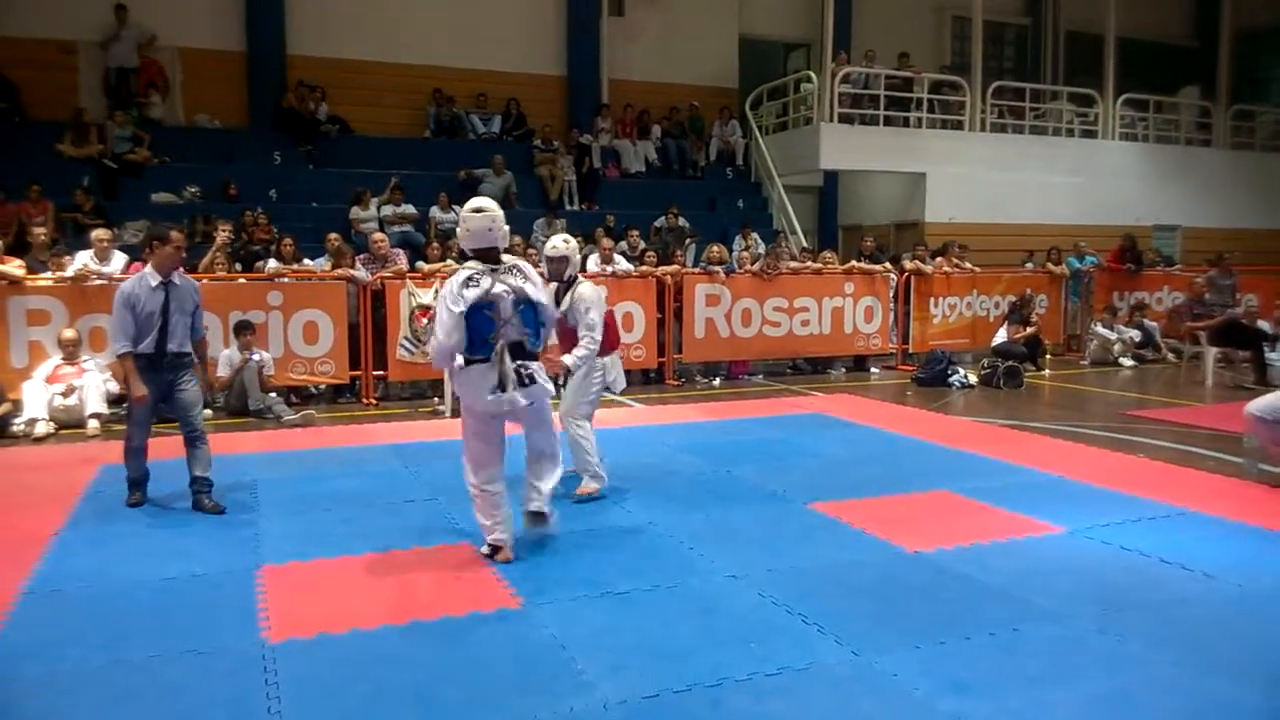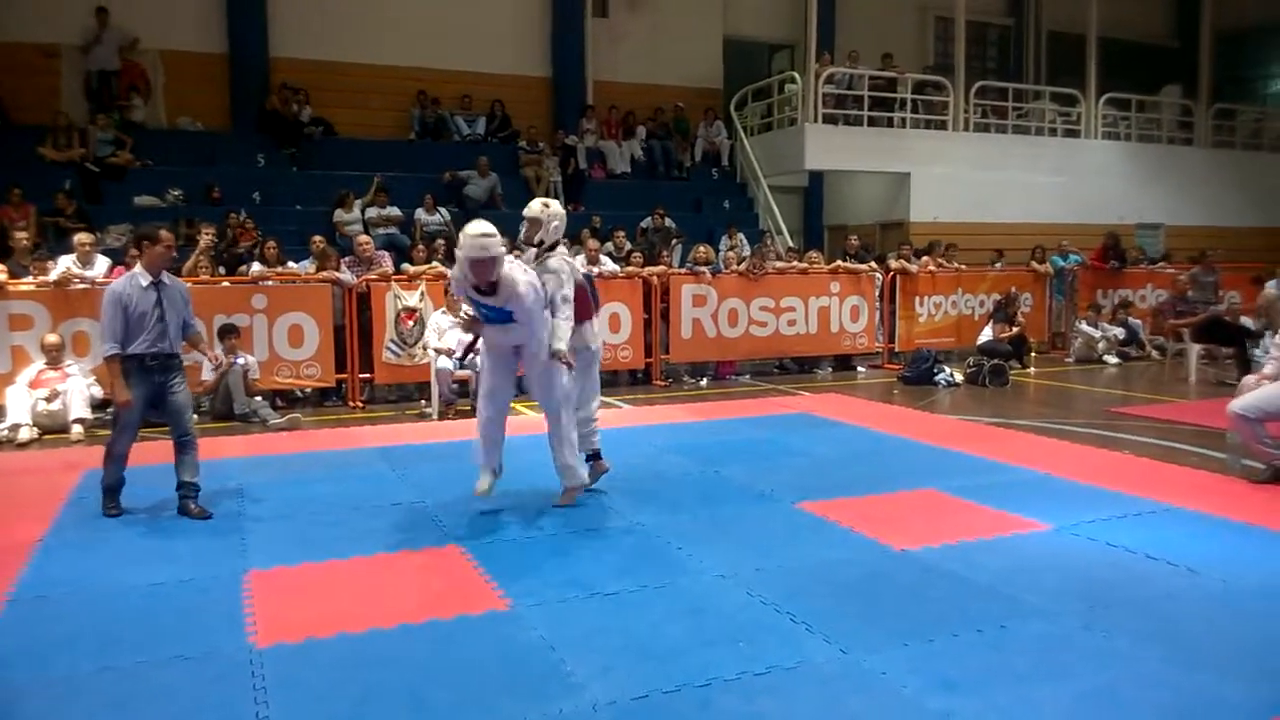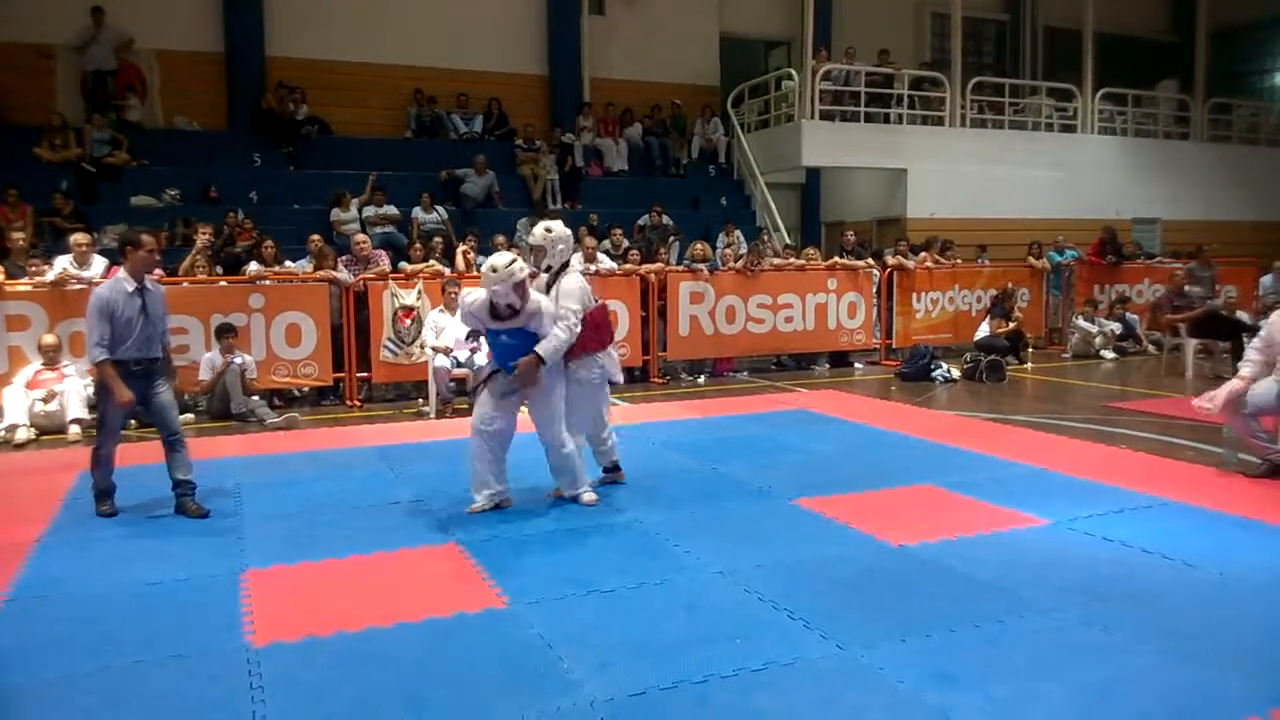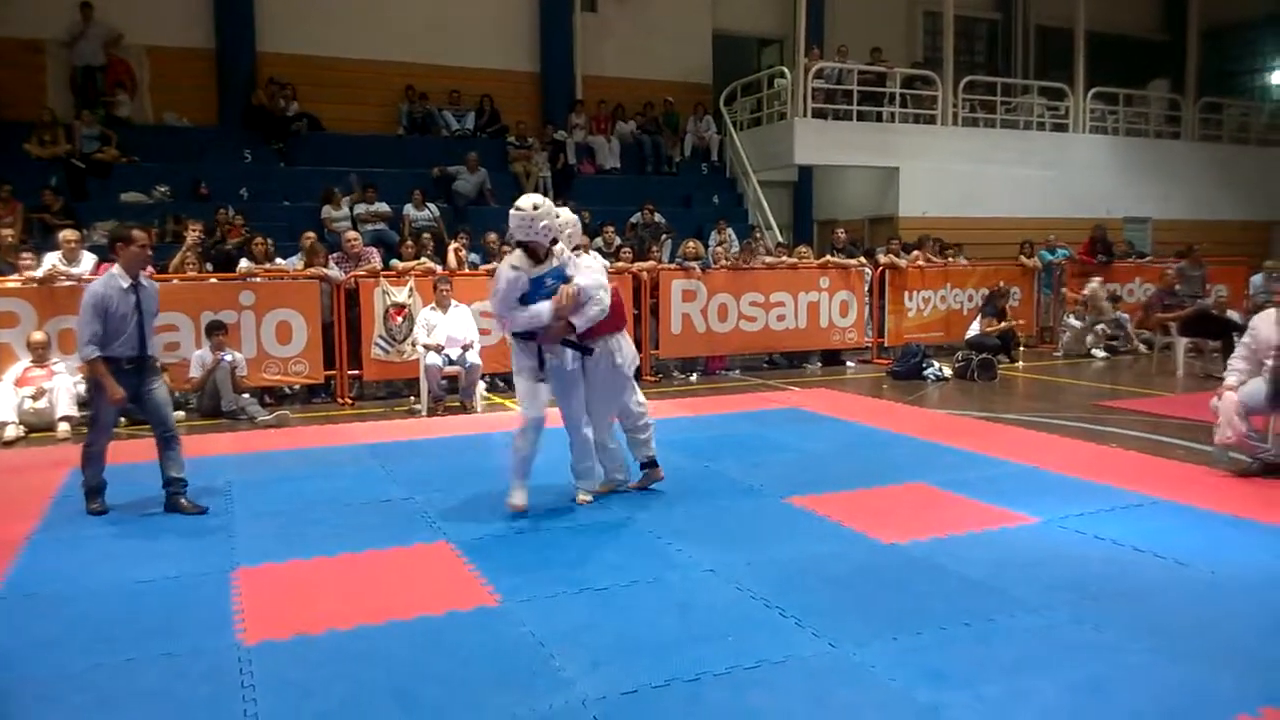
dt=0.3s
person 1, frame 1
left shoulder: (456, 286)
right shoulder: (524, 271)
left elbow: (444, 349)
right elbow: (547, 319)
left hip: (481, 383)
right hip: (528, 377)
left knee: (483, 466)
right knee: (544, 443)
left ankle: (498, 540)
right ankle: (537, 503)
person 1, frame 2
left shoulder: (520, 284)
right shoulder: (464, 273)
left elbow: (533, 331)
left wrist: (486, 330)
right wrist: (481, 327)
left hip: (531, 342)
right hip: (495, 338)
left knee: (555, 405)
right knee: (490, 410)
left ankle: (573, 478)
right ankle: (490, 468)
person 1, frame 3
left shoulder: (540, 307)
right shoulder: (474, 305)
left elbow: (564, 332)
left wrist: (536, 358)
left hip: (541, 374)
right hip: (504, 375)
left knee: (553, 436)
right knee: (484, 430)
left ankle: (577, 487)
right ankle: (491, 494)
person 1, frame 4
left shoulder: (561, 256)
right shoulder: (512, 270)
left elbow: (591, 293)
right elbow: (507, 315)
left wrist: (567, 323)
right wrist: (551, 310)
left hip: (564, 347)
right hip: (531, 353)
left knee: (577, 418)
right knee: (533, 417)
left ankle: (586, 482)
right ankle: (518, 483)
person 2, frame 1
left shoulder: (189, 287)
right shoulder: (130, 290)
left elbow: (197, 332)
right elbow: (122, 344)
left wrist: (205, 369)
right wrist: (134, 383)
left hip: (182, 366)
right hip: (145, 367)
left knee: (195, 431)
right knee: (137, 435)
left ankle: (201, 493)
right ankle: (137, 487)
person 2, frame 2
left shoulder: (177, 288)
right shoulder: (119, 290)
left elbow: (188, 328)
right elbow: (110, 345)
left wrist: (207, 350)
right wrist: (119, 386)
left hip: (171, 368)
right hip: (135, 369)
left knee: (185, 435)
right knee: (121, 439)
left ankle: (188, 497)
right ankle: (111, 494)
person 2, frame 3
left shoulder: (156, 292)
right shoulder: (104, 295)
right elbow: (97, 351)
left wrist: (170, 372)
right wrist: (118, 388)
left hip: (154, 372)
right hip: (118, 373)
left knee: (174, 434)
right knee: (107, 441)
left ankle: (184, 496)
right ankle: (104, 496)
person 2, frame 4
left shoulder: (150, 288)
right shoulder: (98, 291)
right elbow: (88, 347)
left wrist: (153, 365)
right wrist: (110, 385)
left hip: (146, 369)
right hip: (111, 370)
left knee: (168, 431)
right knee: (98, 438)
left ankle: (176, 494)
right ankle: (94, 494)
person 3, frame 1
left shoulder: (585, 294)
right shoulder: (553, 291)
left elbow: (591, 341)
left wrist: (566, 363)
left hip: (594, 363)
right hip: (582, 363)
left knee: (573, 418)
right knee: (576, 417)
left ankle: (595, 477)
right ankle: (589, 464)
person 3, frame 2
left shoulder: (554, 265)
right shoulder: (540, 253)
left elbow: (563, 312)
left wrist: (559, 349)
left hip: (575, 340)
right hip: (580, 338)
right knee: (582, 404)
left ankle: (582, 468)
right ankle: (593, 458)
person 3, frame 3
left shoulder: (569, 285)
right shoulder: (547, 279)
left elbow: (566, 327)
left hip: (588, 363)
right hip: (579, 361)
left knee: (569, 425)
right knee: (594, 421)
right ankle: (612, 469)
person 3, frame 4
left shoulder: (583, 266)
right shoulder: (588, 261)
left hip: (604, 348)
right hip: (610, 345)
left knee: (596, 418)
right knee: (630, 407)
left ankle: (616, 475)
right ankle: (650, 465)
